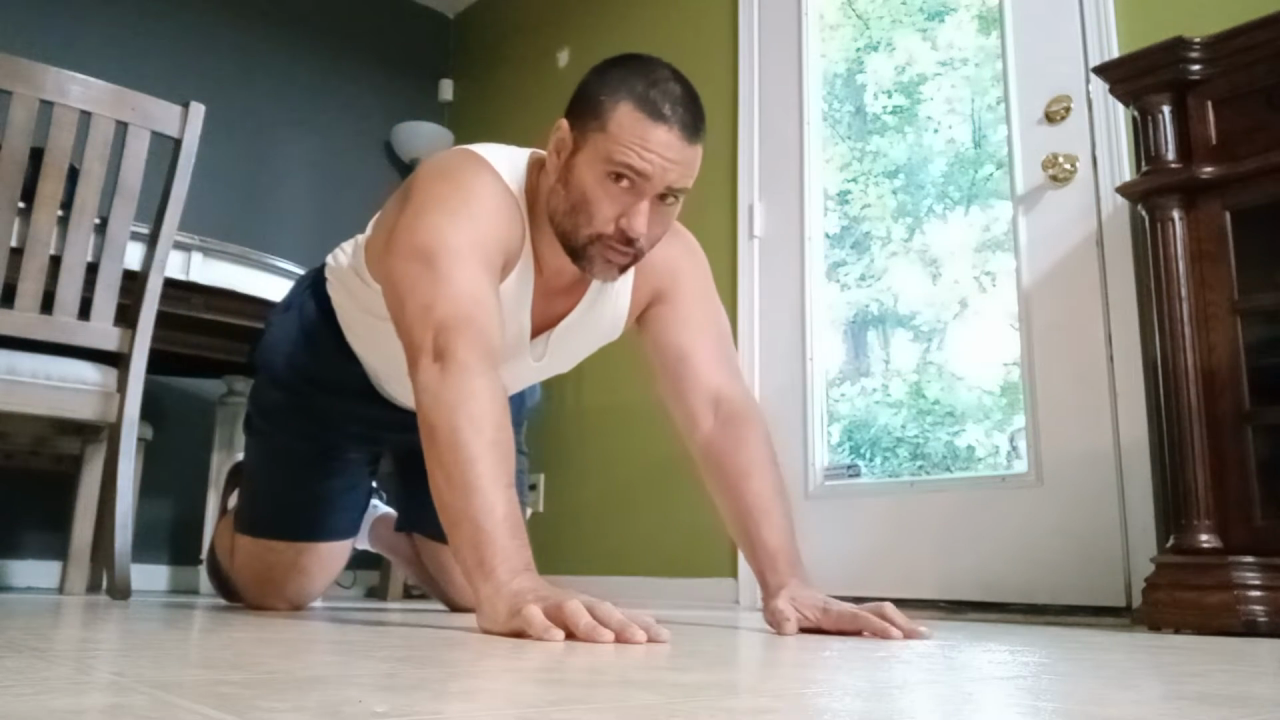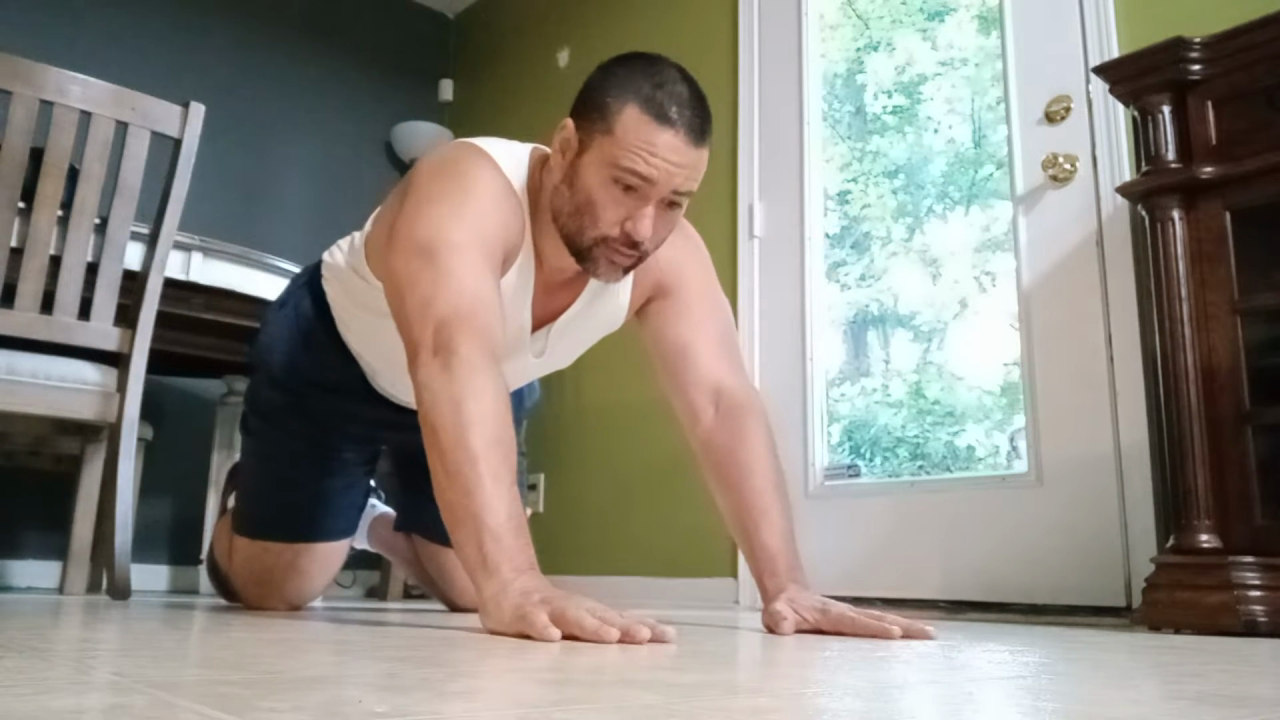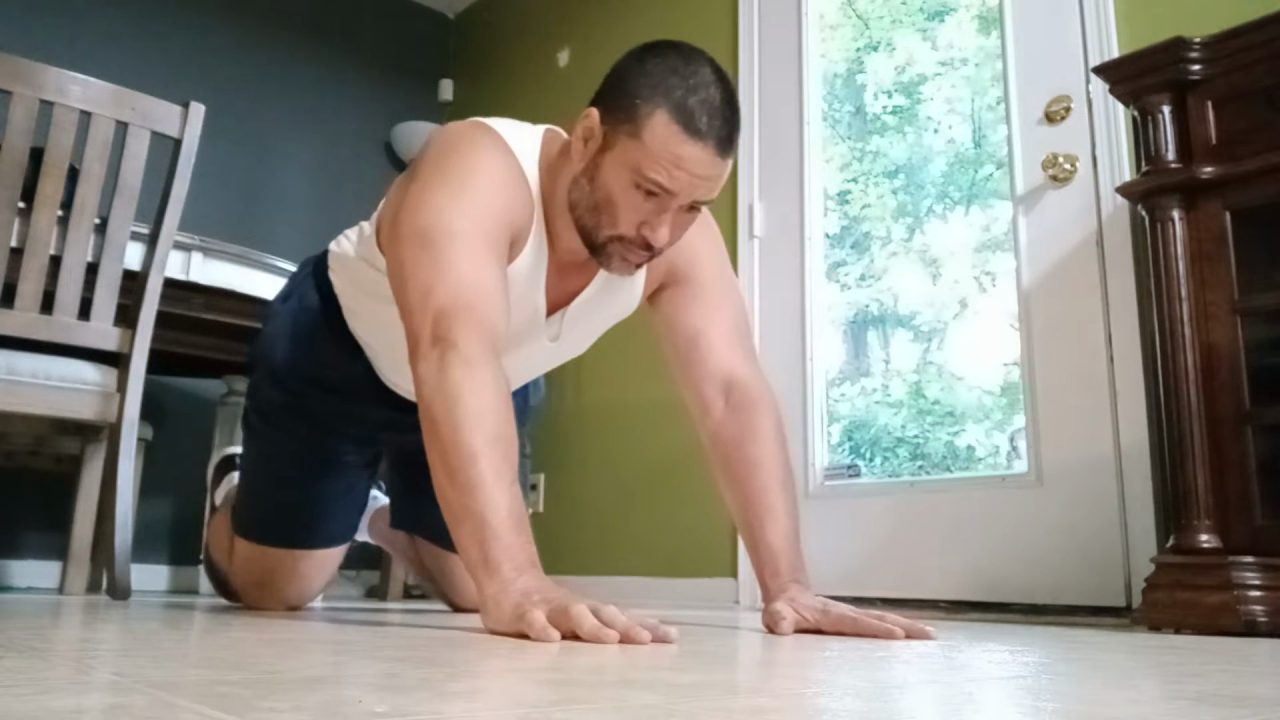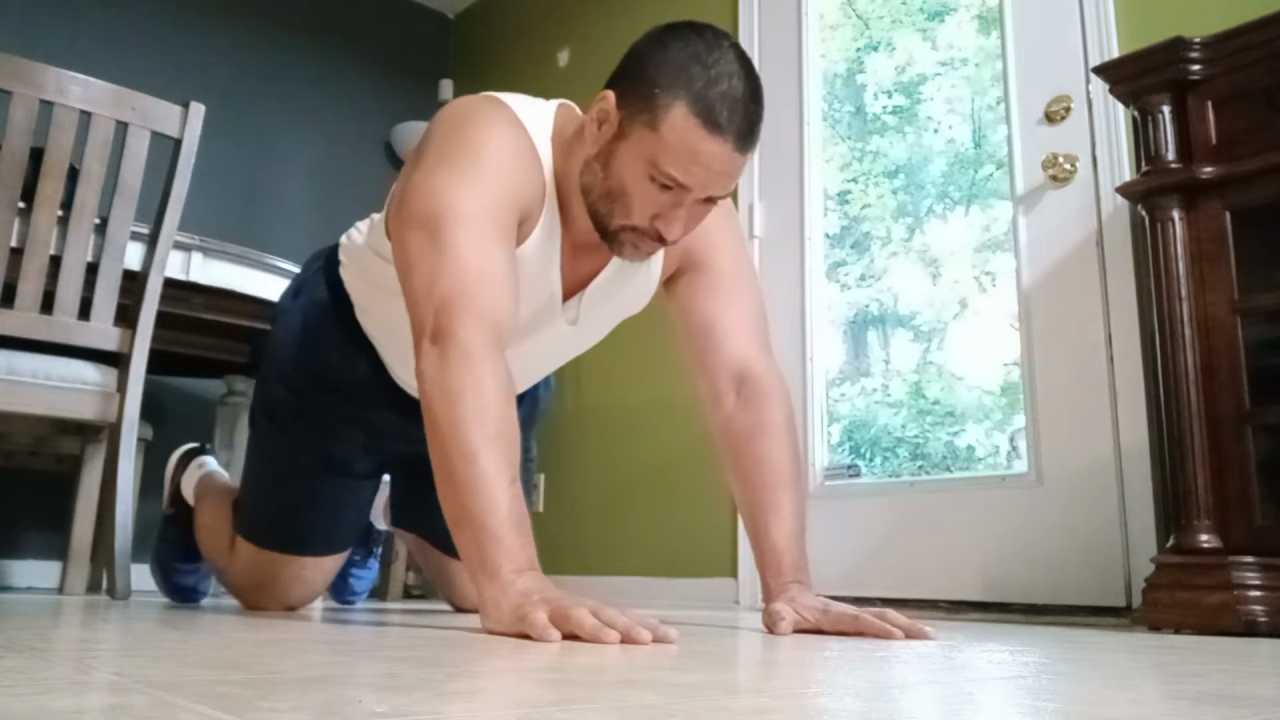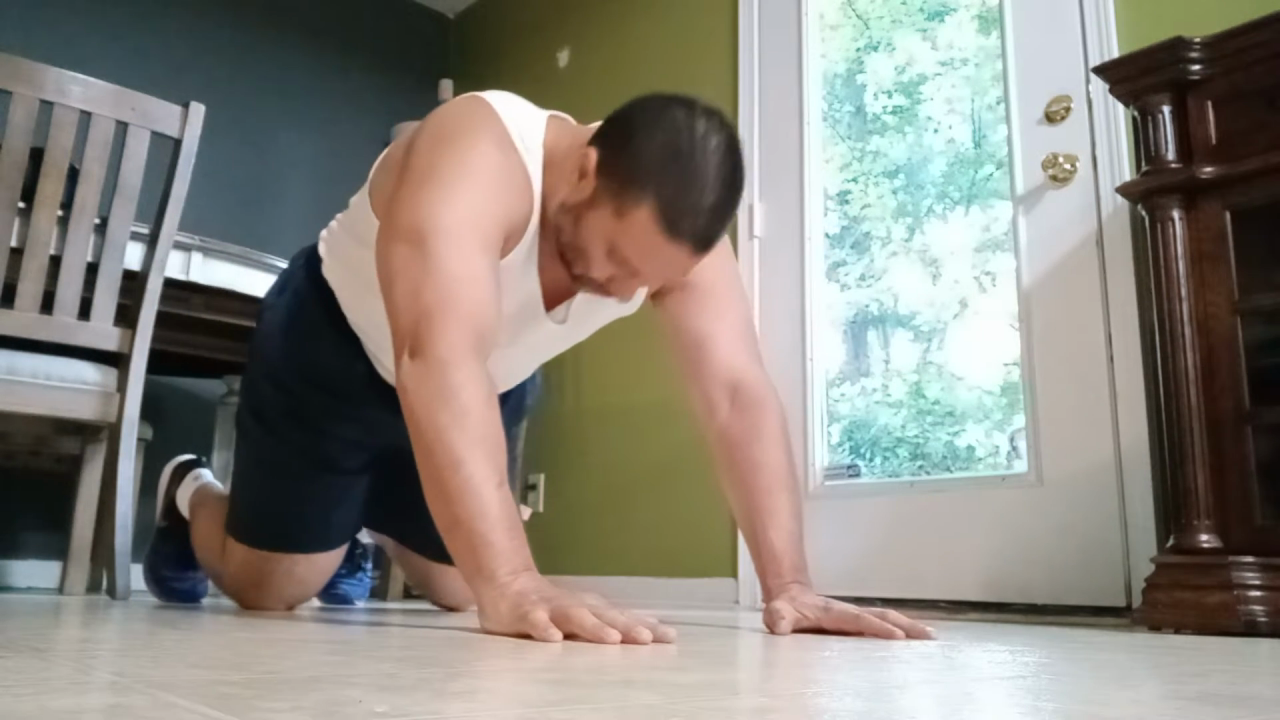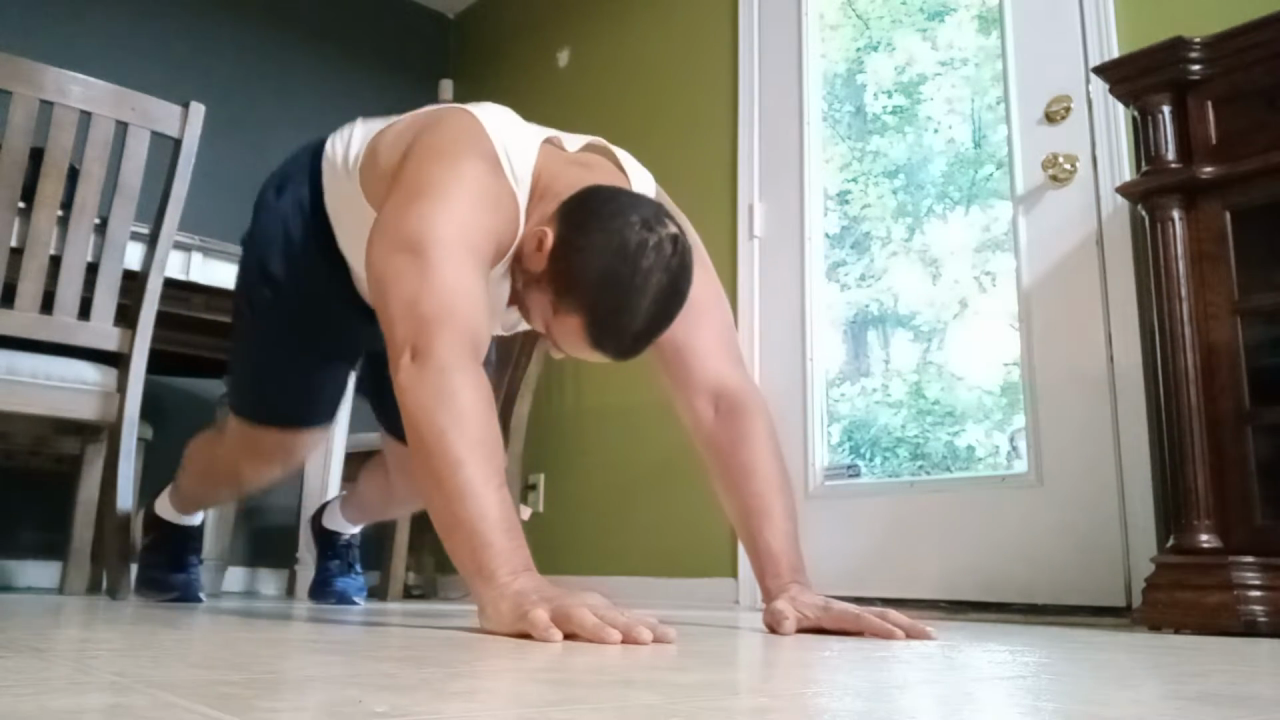
dt=0.5s
person 1, frame 1
left shoulder: (668, 262)
right shoulder: (466, 199)
left elbow: (722, 412)
right elbow: (454, 371)
left wrist: (787, 584)
right wrist: (512, 586)
left hip: (479, 392)
right hip: (335, 357)
left knee: (471, 587)
right knee: (280, 589)
left ankle: (398, 530)
right ankle: (248, 499)
person 1, frame 2
left shoulder: (671, 259)
right shoulder: (467, 192)
left elbow: (724, 406)
right elbow: (453, 367)
left wrist: (785, 587)
right wrist: (515, 587)
left hip: (477, 390)
right hip: (331, 356)
left knee: (471, 588)
right knee: (278, 589)
left ankle: (385, 528)
right ankle: (247, 502)
person 1, frame 3
left shoulder: (683, 241)
right shoulder: (477, 170)
left elbow: (733, 395)
right elbow: (453, 358)
left wrist: (788, 586)
right wrist: (517, 583)
left hip: (477, 389)
right hip: (335, 348)
left knee: (472, 594)
right knee: (278, 589)
left ankle: (383, 522)
right ankle: (235, 496)
person 1, frame 4
left shoulder: (697, 223)
right shoulder: (488, 148)
left elbow: (745, 386)
right elbow: (457, 351)
left wrist: (788, 584)
right wrist: (515, 582)
left hip: (497, 387)
right hip: (347, 352)
left knee: (475, 592)
right knee: (277, 589)
left ankle: (385, 508)
right ankle: (197, 486)
person 1, frame 5
left shoulder: (667, 227)
right shoulder: (477, 158)
left elbow: (738, 394)
right elbow: (438, 361)
left wrist: (788, 585)
right wrist: (513, 585)
left hip: (481, 384)
right hip: (334, 344)
left knee: (458, 589)
right knee: (272, 587)
left ankle: (367, 513)
right ankle: (191, 497)
person 1, frame 6
left shoulder: (656, 236)
right shoulder: (463, 178)
left elbow: (724, 399)
right elbow: (434, 364)
left wrist: (786, 584)
right wrist: (509, 585)
right hip: (321, 238)
left knee: (439, 465)
right knee: (268, 449)
left ankle: (339, 523)
right ankle: (169, 513)
